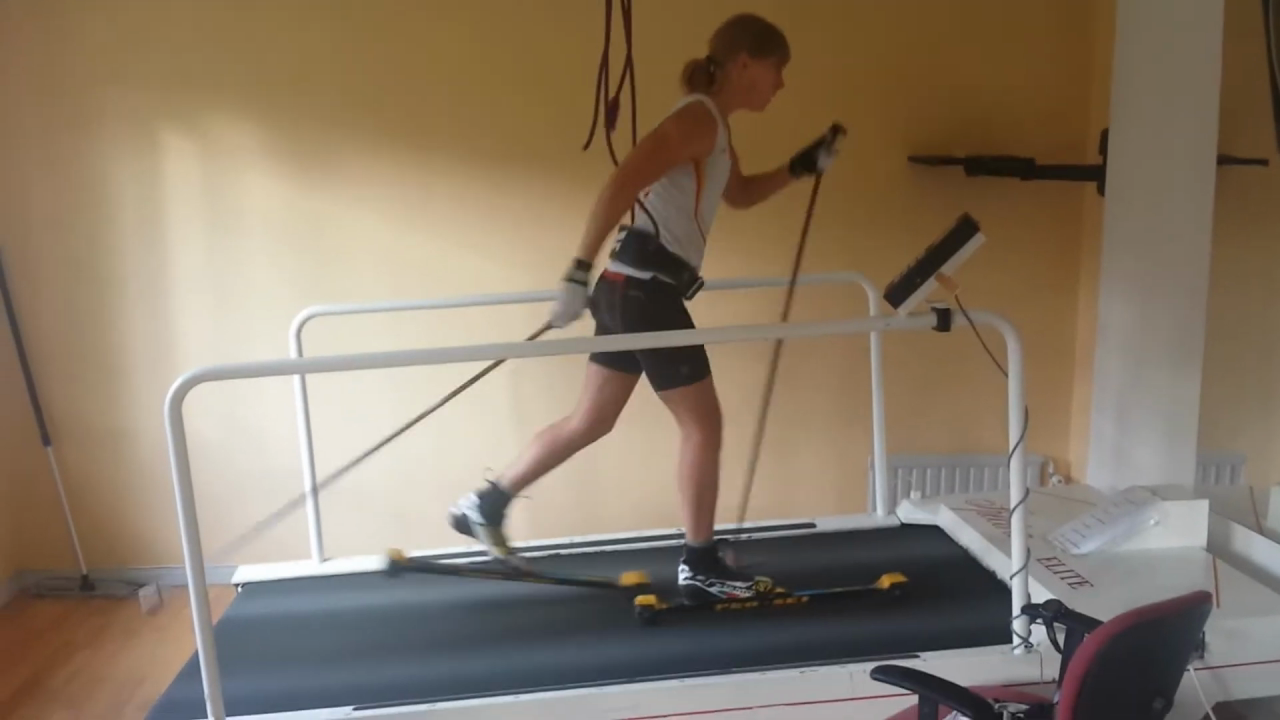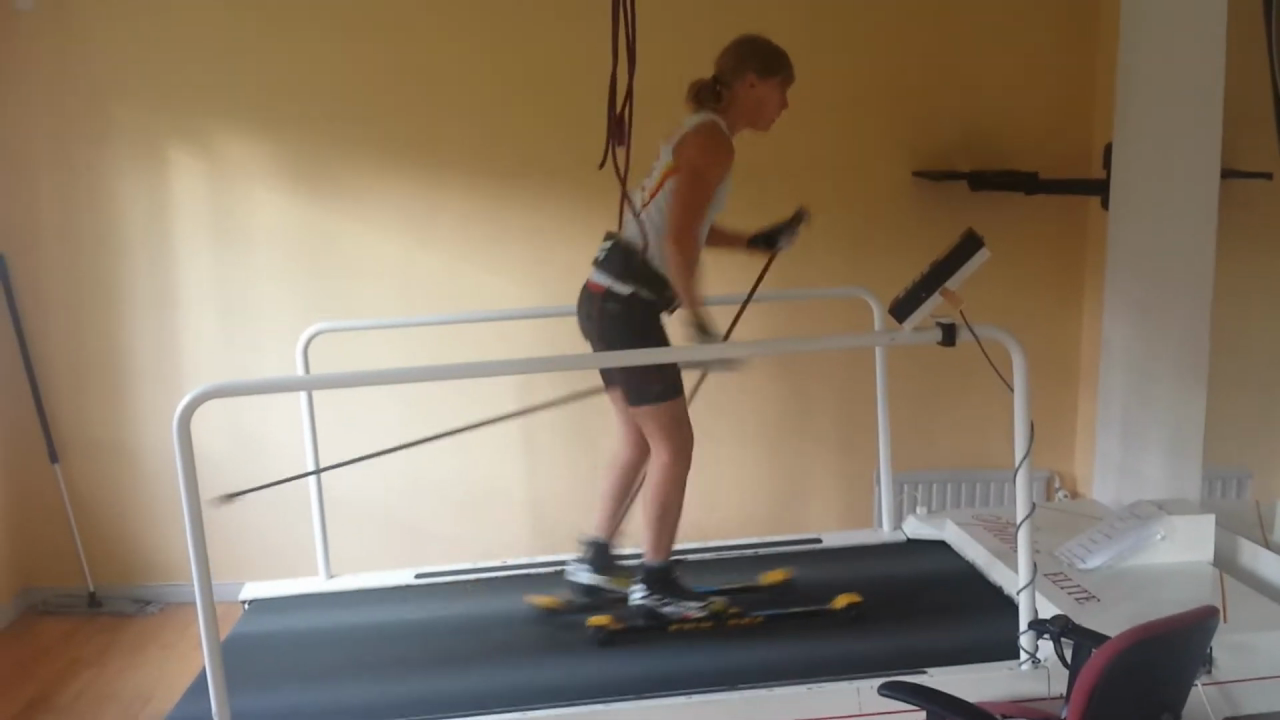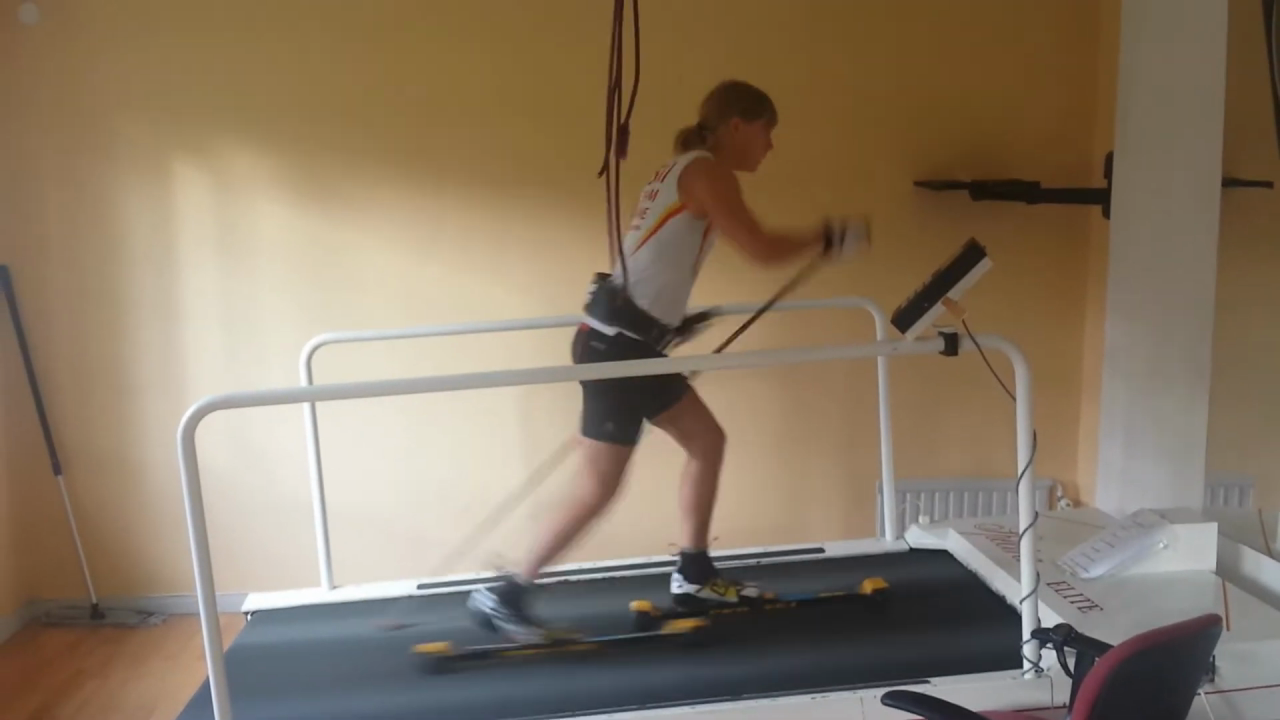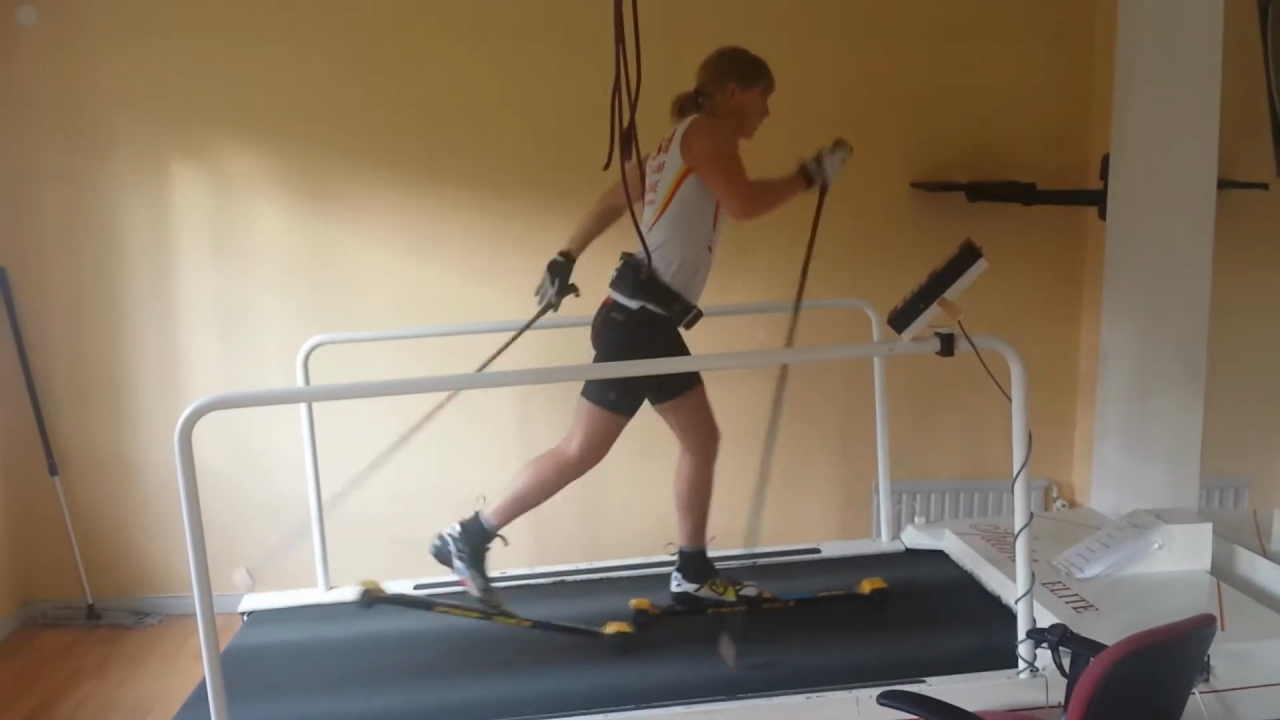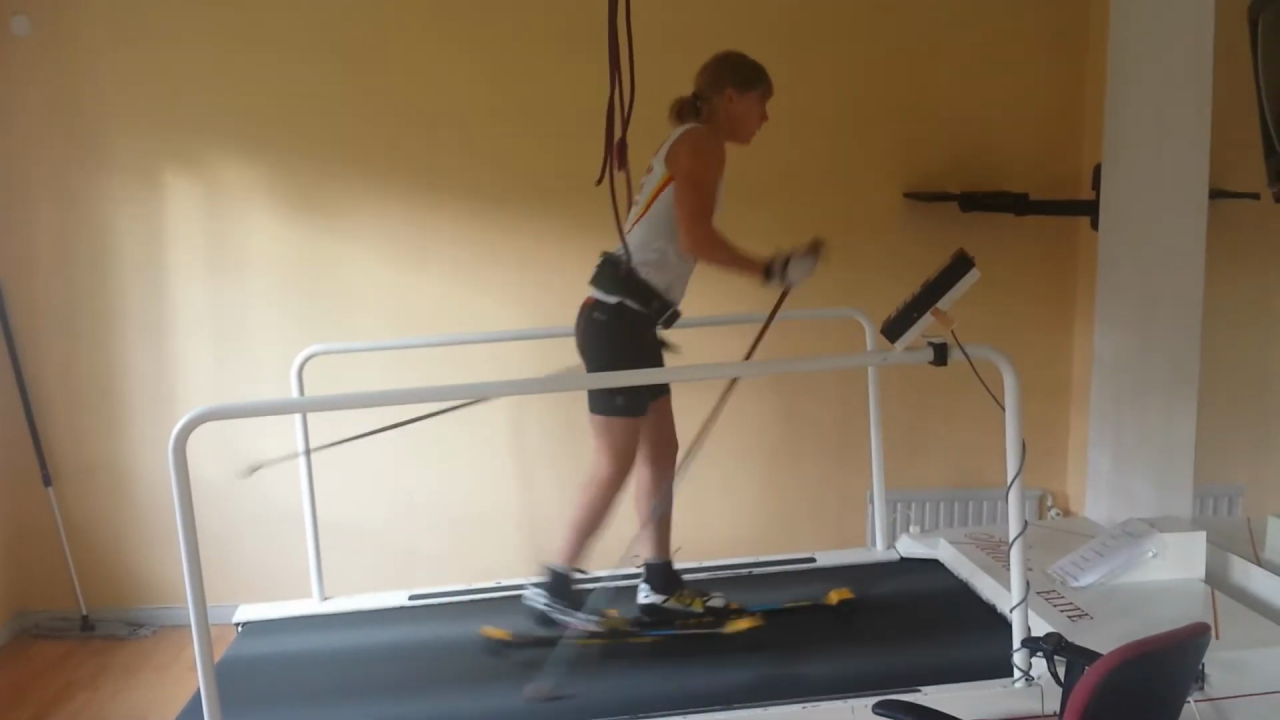
dt=0.2s
person 1, frame 1
left shoulder: (715, 125)
right shoulder: (697, 119)
left elbow: (741, 195)
right elbow: (620, 185)
left wrist: (802, 166)
right wrist: (579, 271)
left hip: (633, 289)
right hip: (644, 290)
left knee: (591, 420)
right knee: (703, 425)
left ankle: (489, 503)
right ankle: (699, 565)
person 1, frame 2
left shoulder: (703, 136)
right shoulder: (710, 140)
right elbow: (677, 237)
left wrist: (758, 241)
right wrist: (702, 324)
left hip: (616, 300)
right hip: (623, 303)
left knee: (643, 438)
right knee: (672, 445)
left ankle: (596, 557)
right ankle: (655, 584)
person 1, frame 3
left shoulder: (678, 172)
right shoulder: (706, 174)
right elbow: (759, 248)
left wrist: (674, 315)
right wrist: (827, 238)
left hip: (631, 341)
right hip: (617, 344)
left knee: (709, 444)
right knee: (597, 489)
left ankle: (693, 574)
right ankle: (508, 594)
person 1, frame 4
left shoulder: (675, 144)
right shoulder: (706, 133)
left elbow: (607, 204)
right elbow: (744, 203)
left wrist: (564, 259)
right wrist: (809, 175)
left hip: (650, 319)
right hip: (637, 320)
left knee: (701, 440)
right knee: (581, 452)
left ankle: (692, 573)
right ankle: (470, 537)
person 1, frame 5
left shoulder: (684, 148)
right shoulder: (700, 145)
right elbow: (696, 239)
right wrist: (769, 269)
left hip: (625, 315)
right hip: (619, 317)
left knee: (660, 450)
right knee: (614, 463)
left ankle: (659, 583)
right ankle: (555, 586)
